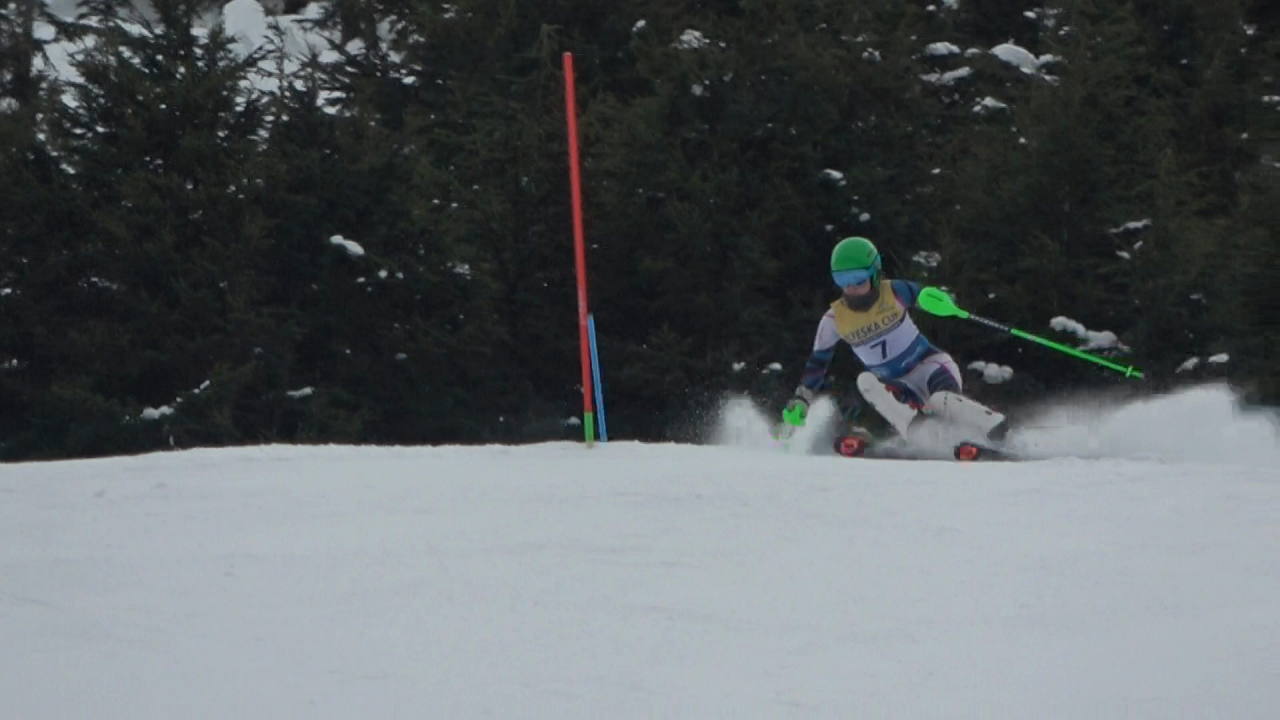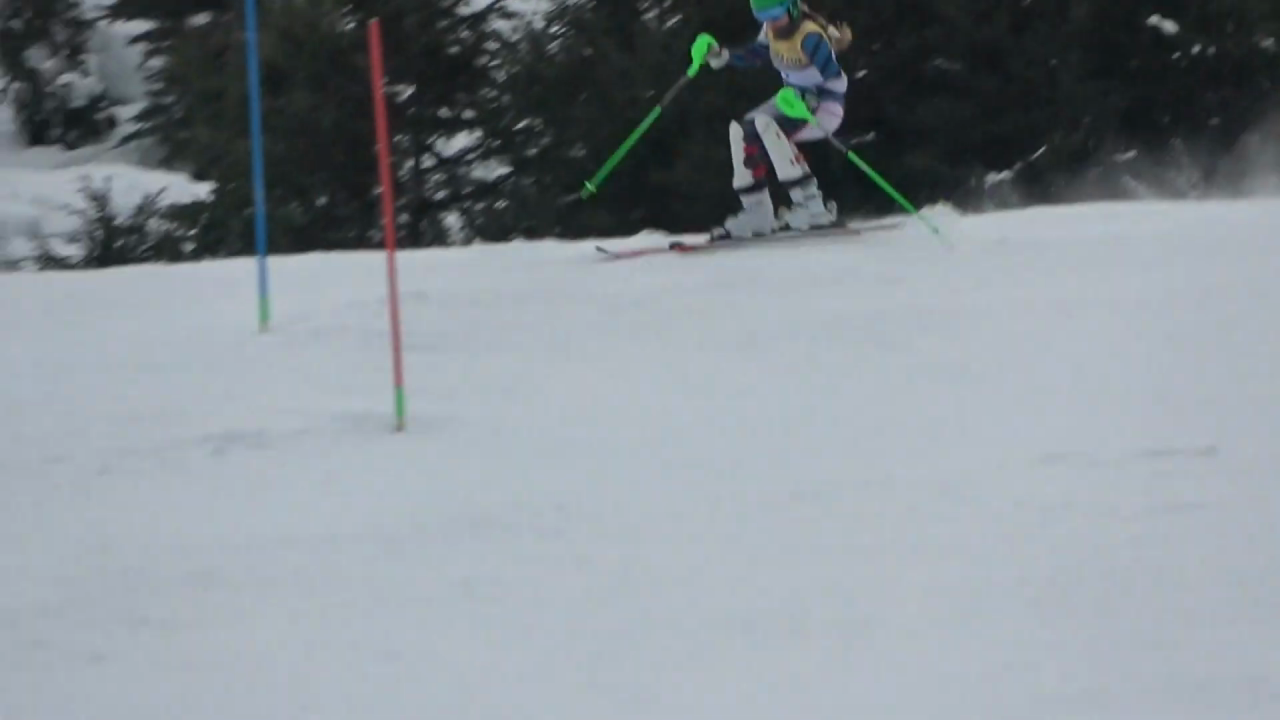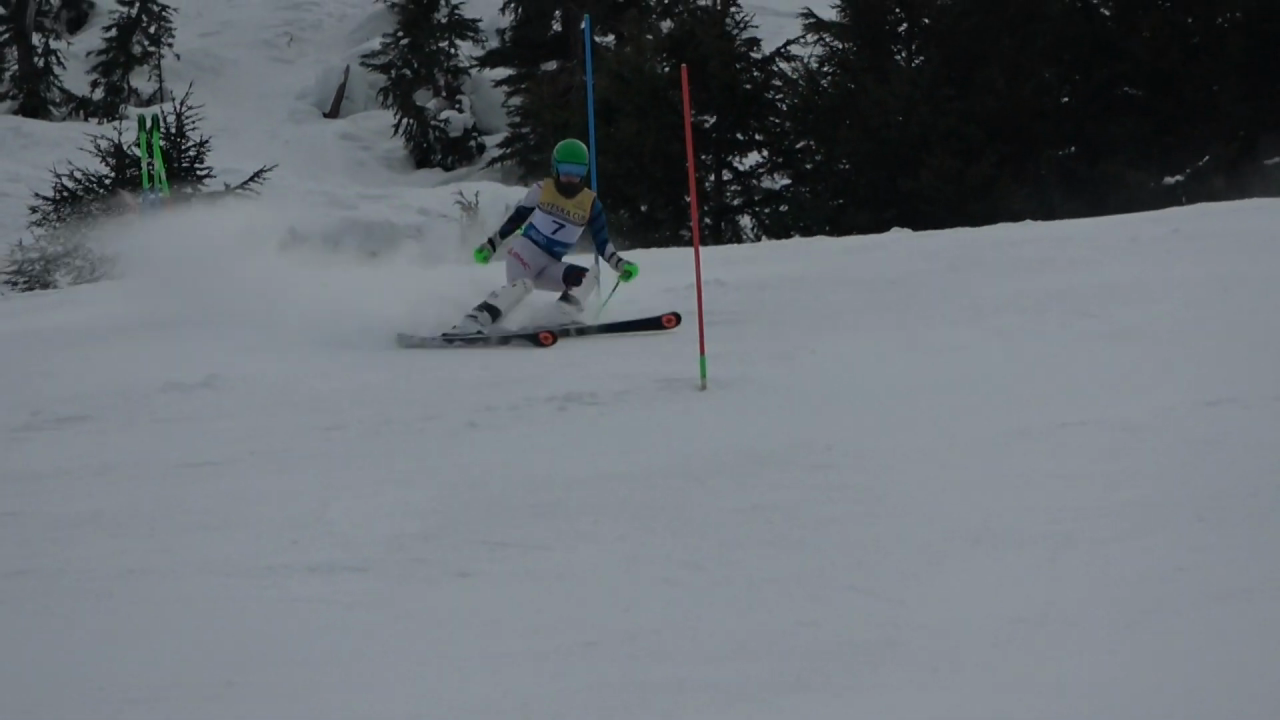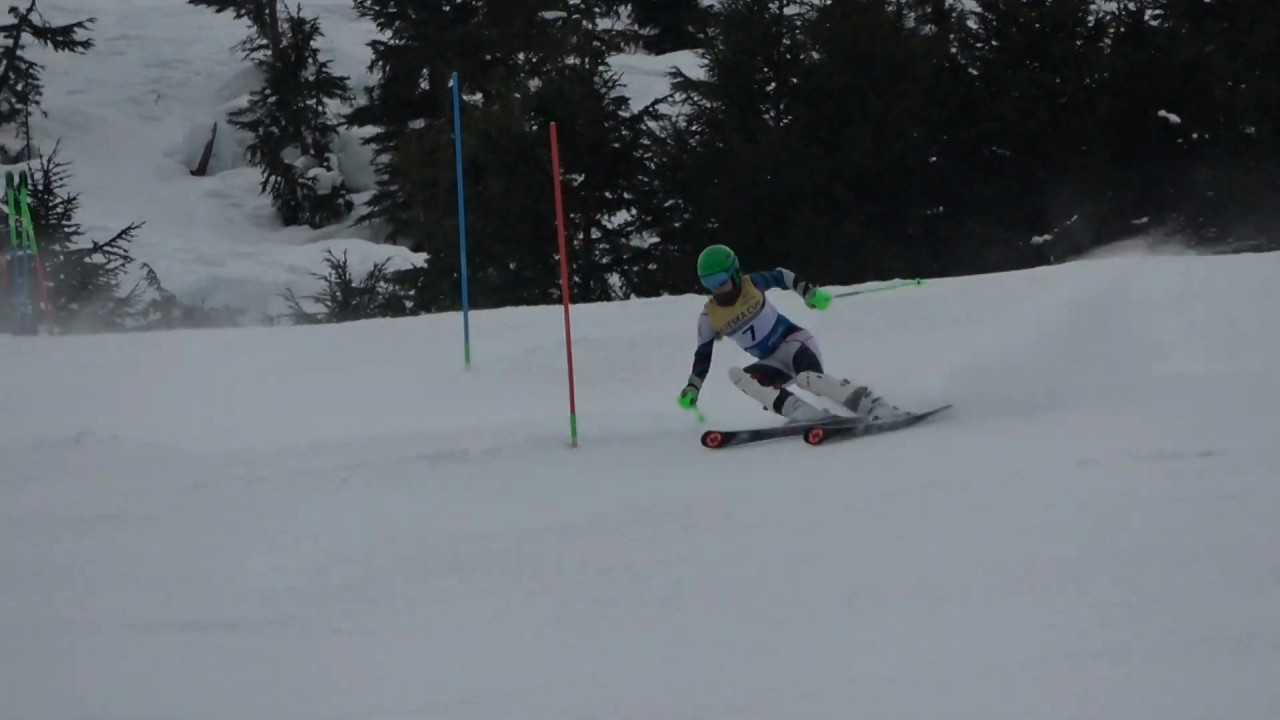
dt=1s
person 1, frame 1
left shoulder: (893, 291)
right shoulder: (834, 320)
right elbow: (817, 363)
right wrist: (801, 399)
left hip: (931, 366)
right hip: (895, 386)
left knee: (942, 401)
right knee: (867, 382)
person 1, frame 2
left shoulder: (811, 38)
right shoulder: (771, 29)
left elbow: (838, 82)
right elbow: (753, 54)
left wrist: (811, 101)
right wrist: (720, 55)
left hip: (824, 110)
left knee: (766, 124)
right knee: (740, 130)
left ankle: (810, 205)
right ankle: (756, 214)
person 1, frame 3
left shoulder: (591, 204)
right shoulder: (541, 189)
left elbow: (602, 242)
right elbow: (518, 216)
left wrist: (620, 265)
right wrist: (490, 244)
left hip: (548, 265)
right hip: (523, 252)
left knee: (591, 277)
right knee: (523, 285)
left ankle: (559, 320)
right ankle: (470, 325)
person 1, frame 4
left shoulder: (751, 283)
right shoulder: (710, 316)
left elbow: (781, 275)
right elbow: (703, 356)
left wrist: (810, 292)
right wrist: (692, 388)
left hip: (794, 343)
right hip: (775, 364)
left knee: (808, 379)
right knee: (736, 375)
left ankle: (877, 408)
right ankle: (803, 413)
